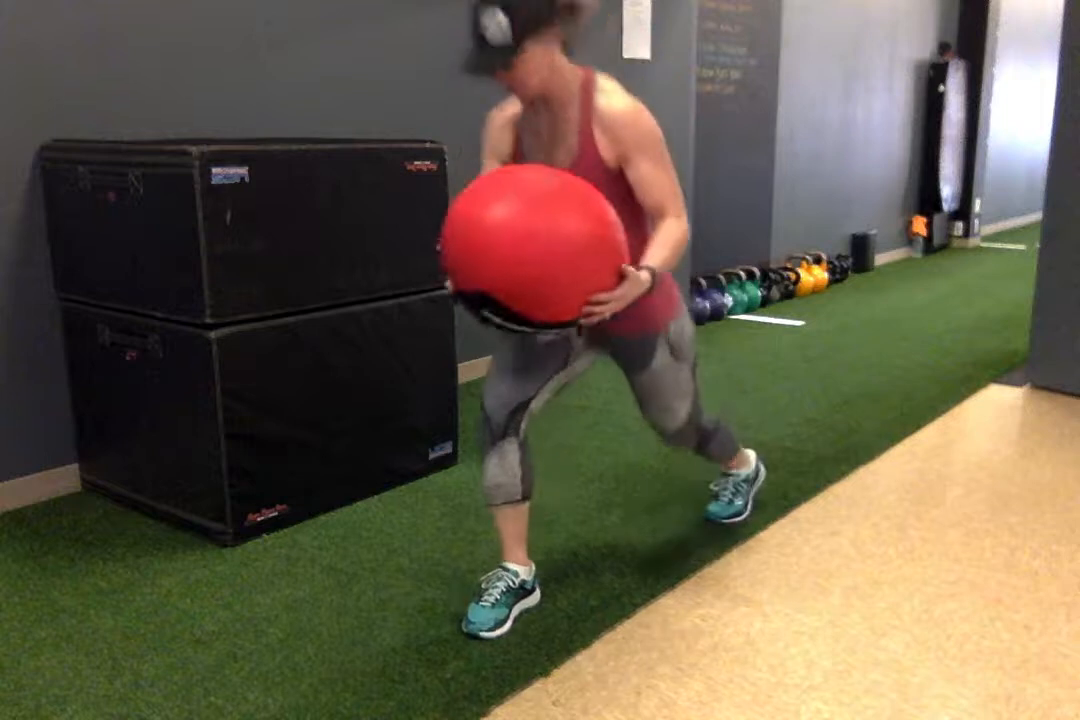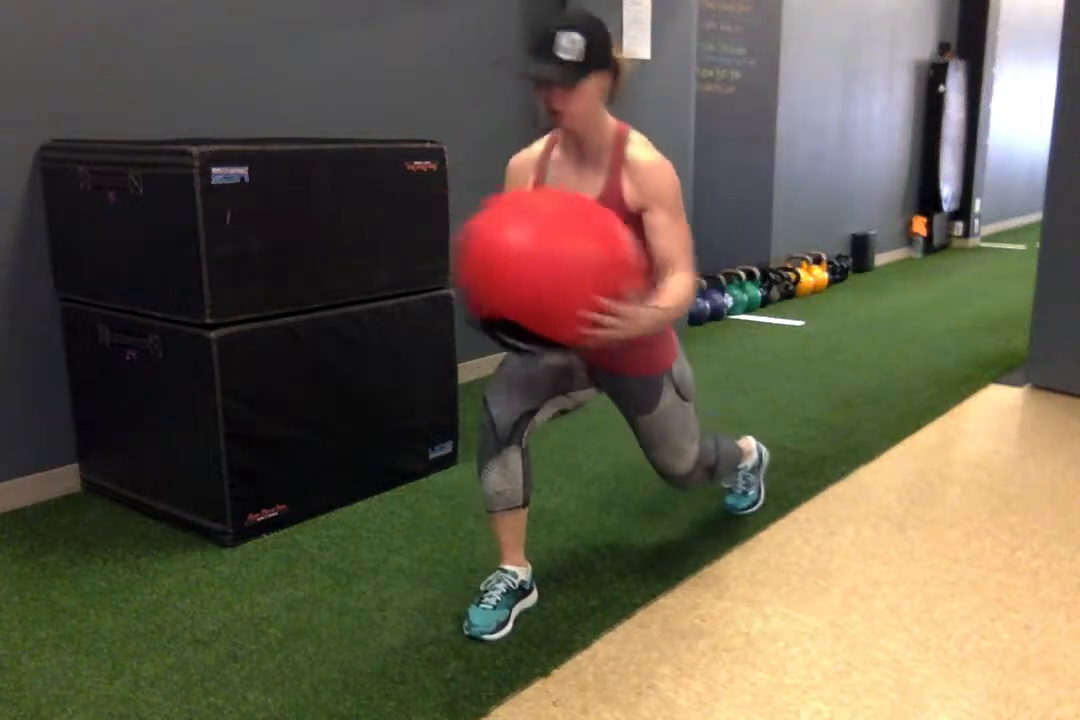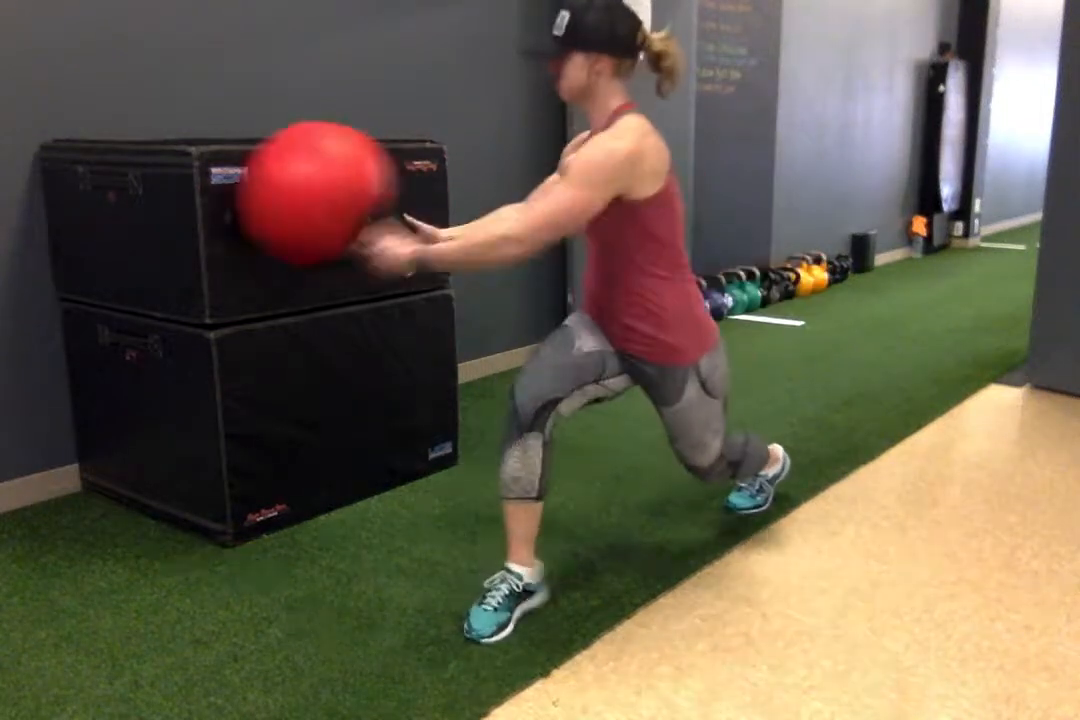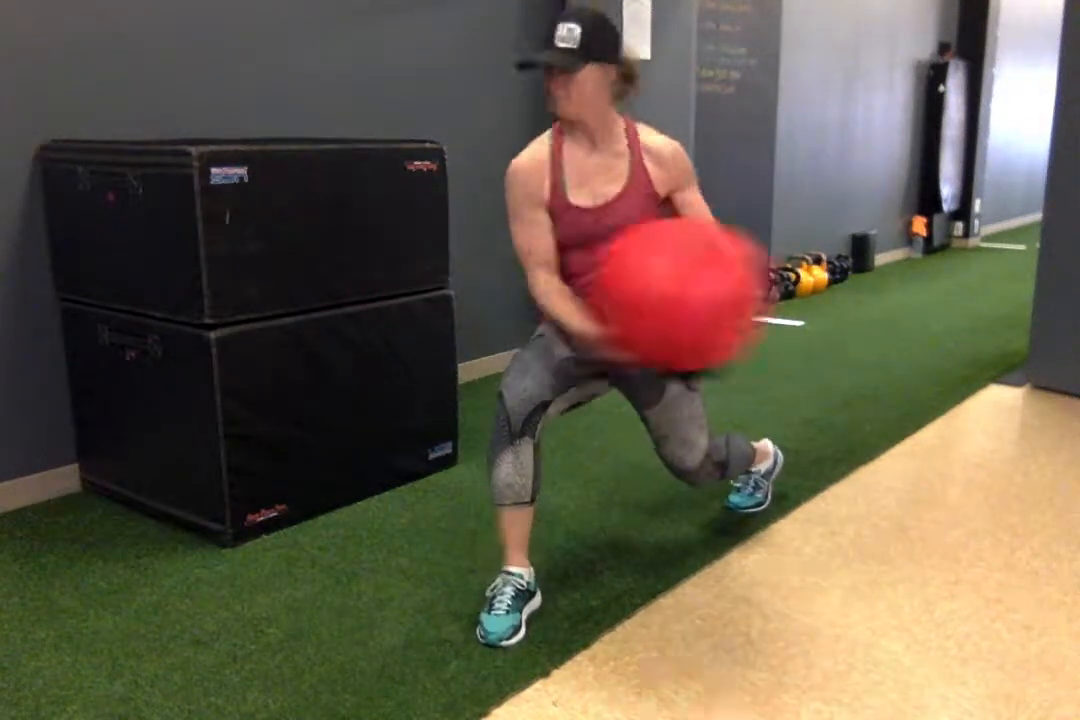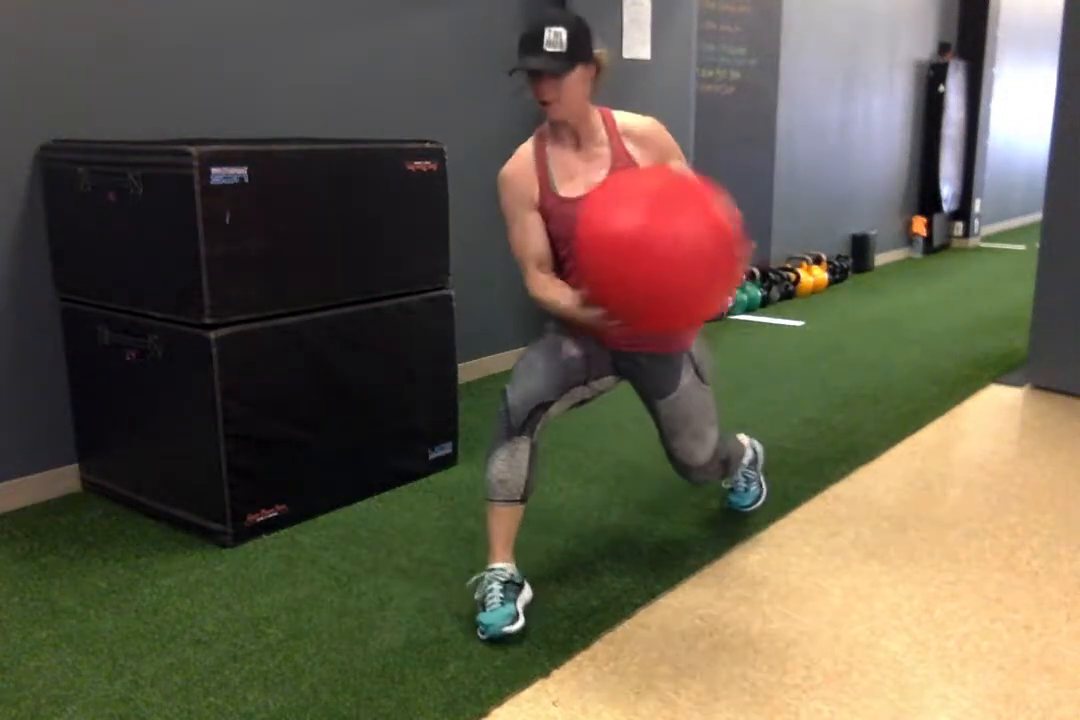
dt=1s
person 1, frame 1
left shoulder: (618, 117)
right shoulder: (502, 126)
left elbow: (673, 222)
left wrist: (641, 279)
left hip: (639, 311)
left knee: (677, 424)
right knee: (499, 412)
left ankle: (742, 468)
right ankle: (515, 575)
person 1, frame 2
left shoulder: (645, 168)
right shoulder: (526, 166)
left elbow: (681, 275)
left wrist: (646, 319)
left hip: (638, 348)
right hip: (557, 342)
left knee: (683, 468)
right knee: (500, 416)
left ankle: (746, 456)
right ankle: (512, 575)
person 1, frame 3
left shoulder: (622, 148)
right shoulder: (593, 142)
left elbow: (523, 237)
right elbow: (530, 214)
left wrist: (415, 254)
right wrist: (442, 236)
left hip: (673, 337)
right hip: (607, 321)
left knee: (707, 458)
right knee: (529, 405)
left ankle: (770, 460)
right ankle: (521, 574)
person 1, frame 4
left shoulder: (659, 154)
right shoulder: (530, 167)
right elbow: (541, 274)
right wrist: (591, 335)
right hip: (573, 332)
left knee: (689, 461)
right knee: (514, 410)
left ankle: (761, 458)
right ankle: (515, 579)
person 1, frame 5
left shoulder: (642, 135)
right shoulder: (520, 171)
right elbow: (537, 276)
right wrist: (583, 310)
left hip: (662, 334)
right hip: (582, 330)
left knee: (696, 462)
right knee: (518, 409)
left ankle: (743, 454)
right ankle: (501, 577)
